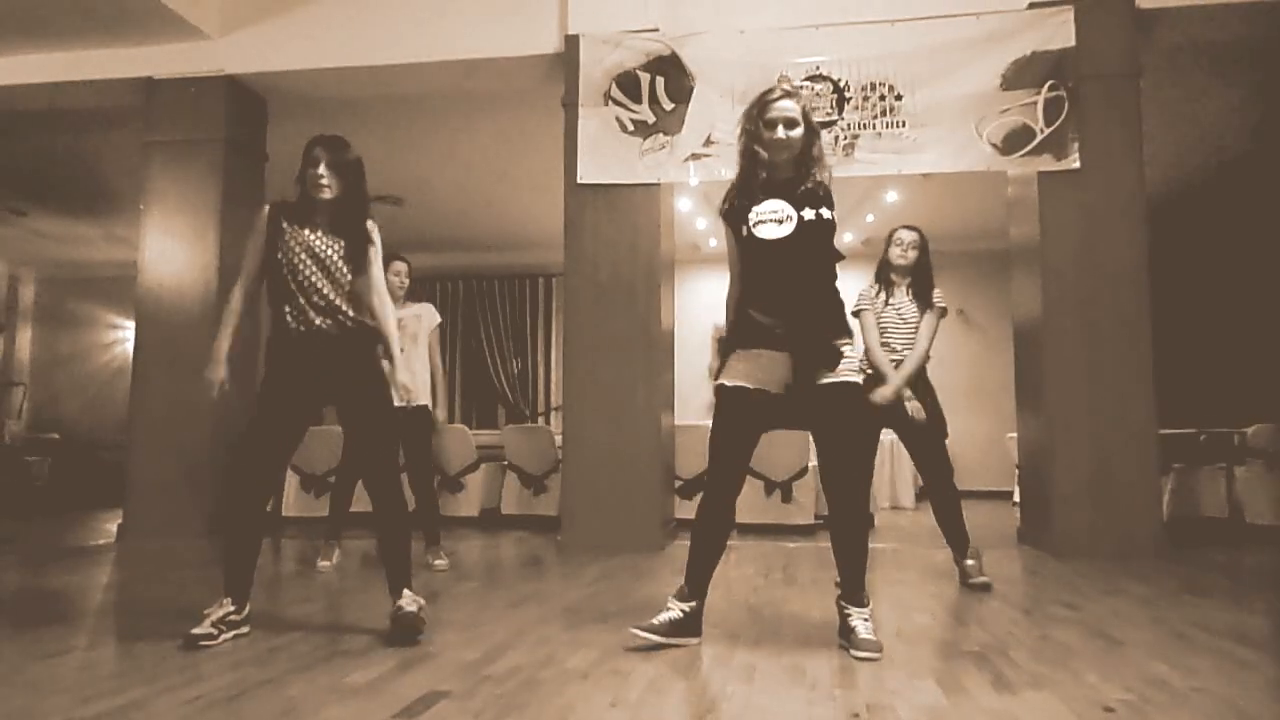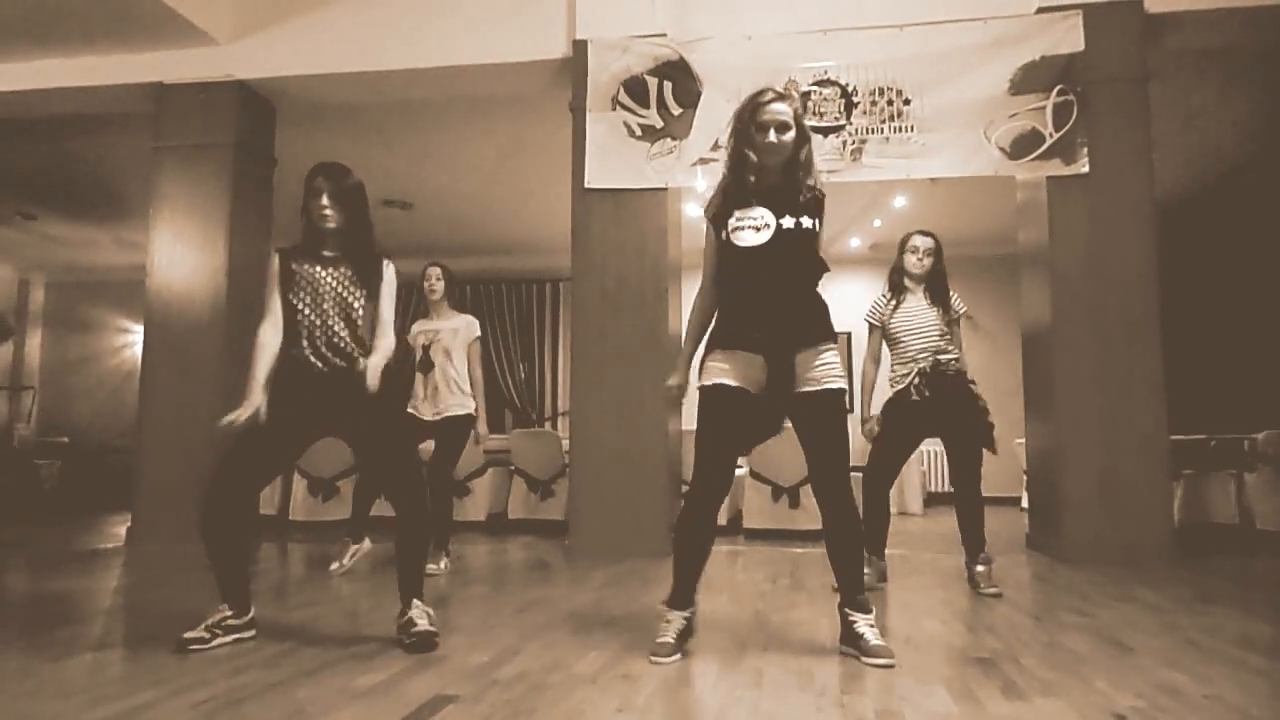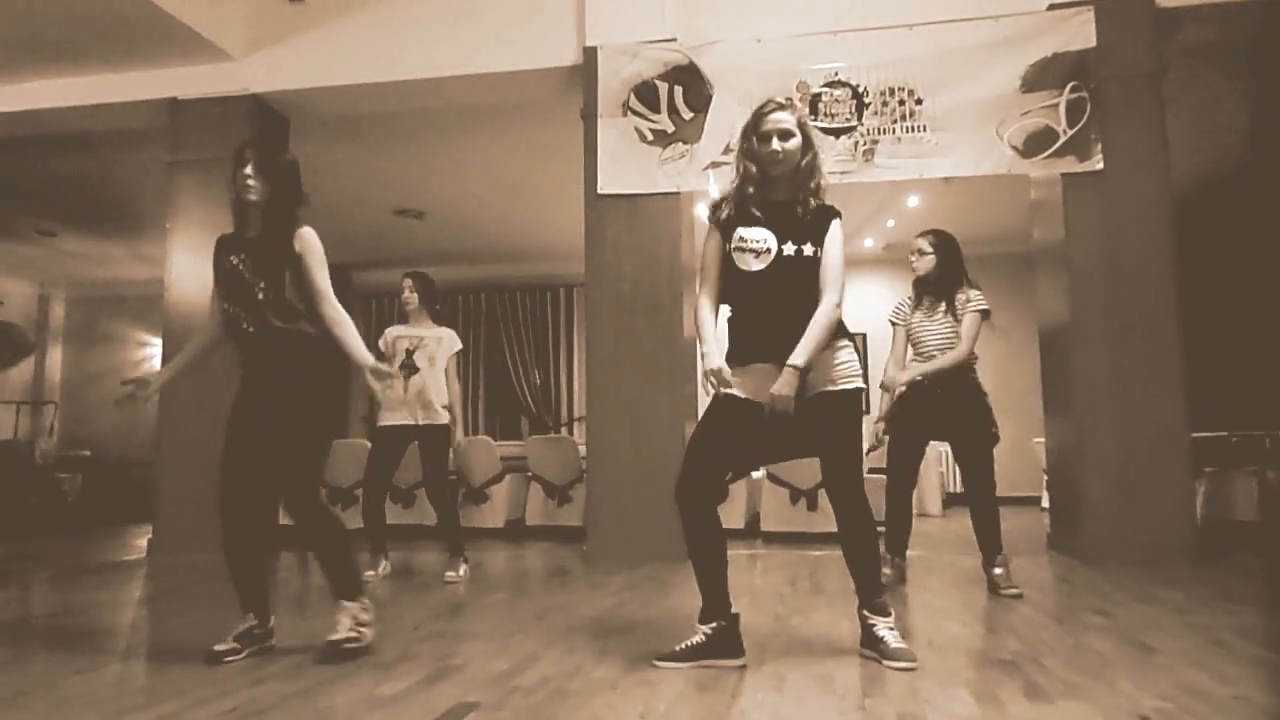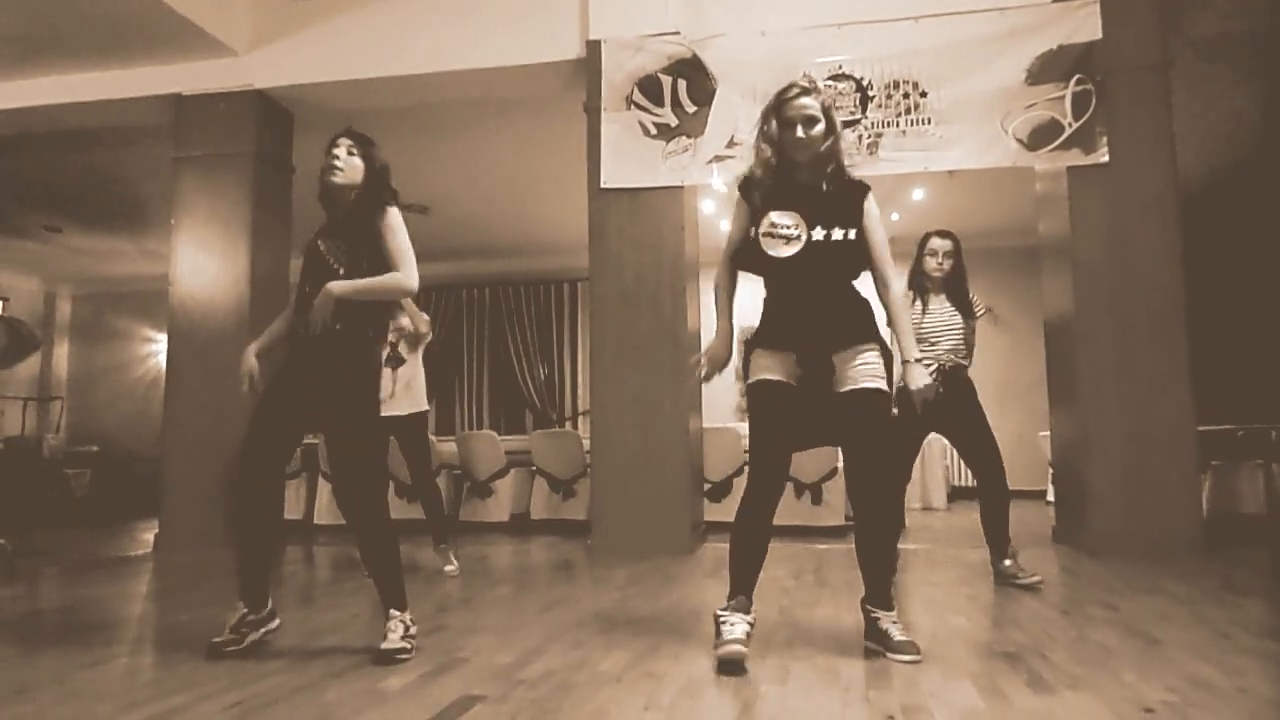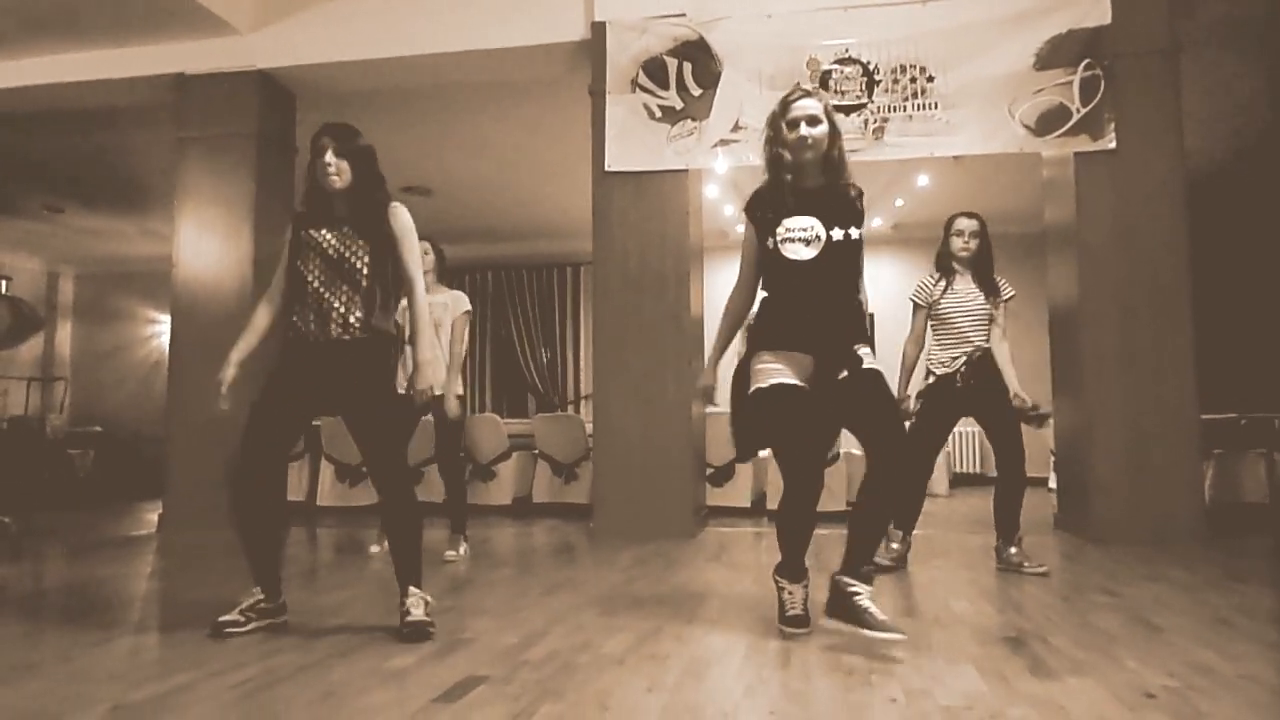
dt=1s
person 1, frame 1
left shoulder: (820, 191)
right shoulder: (740, 199)
right elbow: (738, 286)
right wrist: (728, 359)
left hip: (826, 349)
right hip: (757, 350)
left knee: (847, 481)
right knee: (722, 480)
left ankle: (853, 609)
right ankle: (687, 605)
person 1, frame 2
left shoulder: (811, 199)
right shoulder: (726, 201)
right elbow: (710, 288)
right wrist: (683, 363)
left hip: (809, 349)
right hip: (736, 351)
left knee: (834, 488)
right knee: (708, 485)
left ankle: (856, 616)
right ankle: (679, 611)
person 1, frame 3
left shoulder: (824, 219)
right shoulder: (728, 212)
left elbow: (830, 302)
right elbow: (709, 294)
left wrist: (794, 370)
right wrist: (709, 352)
left hip: (824, 365)
right hip: (750, 368)
left knee: (846, 492)
right knee: (692, 490)
left ankle: (876, 620)
right ankle: (719, 628)
person 1, frame 4
left shoulder: (854, 194)
right shoulder: (759, 189)
left elbow: (887, 277)
right elbow: (728, 265)
left wrist: (912, 358)
right wrist: (723, 335)
left hip: (851, 342)
right hip: (779, 346)
left knee: (873, 482)
right knee: (765, 478)
left ankle: (880, 614)
right ankle: (737, 612)
person 1, frame 5
left shoulder: (850, 199)
right shoulder: (766, 204)
right elbow: (745, 289)
left wrist: (870, 354)
right wrist: (712, 361)
left hip: (845, 347)
right hip: (780, 350)
left knee: (891, 450)
right knee: (802, 478)
left ankle: (852, 583)
right ankle: (791, 581)
person 2, frame 1
left shoulder: (364, 230)
right shoulder: (275, 218)
left elbow: (378, 295)
right elbow: (245, 285)
left wrist: (399, 360)
right wrist: (219, 354)
left hip: (358, 360)
right hip: (295, 359)
left knee: (384, 477)
right knee: (250, 478)
left ankle: (402, 595)
right ankle: (234, 603)
person 2, frame 2
left shoulder: (377, 266)
right shoulder: (284, 261)
left elbow: (385, 332)
right elbow: (271, 327)
left wrist: (375, 362)
right wrist: (257, 391)
left hip: (358, 393)
right hip: (298, 392)
left knee: (410, 499)
right knee: (225, 495)
left ankle: (411, 607)
right ankle: (237, 611)
person 2, frame 3
left shoulder: (299, 237)
right shoulder: (227, 247)
left elbow: (326, 304)
right elbow: (218, 323)
left wrist: (363, 359)
right wrist: (162, 375)
left hip: (304, 372)
right hip: (258, 380)
left knee: (297, 489)
right knee: (238, 498)
left ankle: (353, 606)
right ankle: (256, 619)
person 2, frame 4
left shoulder: (383, 215)
right shoulder: (324, 232)
left elbow: (408, 281)
left wrist: (338, 289)
right wrist: (254, 347)
left hip: (349, 370)
right hip: (300, 371)
left knee: (357, 496)
right knee: (251, 484)
left ankle: (398, 615)
right ankle: (256, 606)
person 2, frame 5
left shoulder: (389, 216)
right shoulder: (302, 226)
left elbow: (416, 291)
right elbow: (275, 299)
left wrist: (423, 360)
right wrist: (234, 359)
left hip: (364, 361)
right hip: (300, 361)
left knee: (391, 476)
right knee: (250, 474)
left ankle: (413, 594)
right ankle: (269, 596)
person 3, frame 1
left shoulder: (931, 297)
right shoulder: (869, 295)
left elbow: (921, 349)
right elbow: (873, 348)
left wrist: (895, 387)
right wrist: (902, 394)
left hip: (913, 387)
right hip: (871, 390)
left knee: (939, 474)
left ankle: (966, 558)
person 3, frame 2
left shoulder: (947, 300)
right shoulder: (883, 305)
left elbow: (959, 354)
right elbow: (872, 362)
left wrist: (975, 403)
right wrist: (866, 414)
left hip: (951, 392)
right hip: (906, 400)
left knee: (967, 479)
right knee: (875, 478)
left ankle: (978, 563)
right ankle: (875, 564)
person 3, frame 3
left shoulder: (969, 297)
right shoulder: (906, 306)
left elbow: (964, 350)
right elbow: (895, 361)
left wrist: (913, 373)
right wrist: (882, 413)
left hip: (959, 395)
right hip: (916, 398)
left knee: (979, 482)
right knee: (899, 480)
left ankle: (995, 566)
right ankle: (894, 562)
person 3, frame 4
left shoulder: (967, 301)
right shoulder: (908, 302)
right wrist: (900, 400)
left hip: (958, 393)
left knee: (992, 473)
right knee: (893, 476)
left ankle: (1003, 560)
person 3, frame 5
left shoulder: (994, 285)
right shoulder: (930, 285)
left elbow: (999, 338)
right elbow: (914, 342)
left wrist: (1013, 386)
right wrist: (903, 391)
left hip: (988, 379)
right hip: (944, 383)
left knee: (1013, 463)
right knee: (915, 463)
left ankle: (1008, 547)
right ankle: (898, 540)
person 4, frame 1
left shoulder: (425, 312)
left elbow: (436, 360)
left wrist: (440, 404)
left hip: (415, 404)
left knee: (421, 474)
right knee: (349, 470)
left ankle: (433, 545)
right ankle: (332, 541)
person 4, frame 2
left shoulder: (467, 324)
right shoulder: (417, 328)
left elbow: (476, 373)
right elbow: (419, 371)
left wrist: (481, 418)
left hip: (456, 413)
right hip: (419, 411)
left knee: (439, 478)
left ankle: (440, 550)
right ankle: (356, 538)
person 4, frame 3
left shoulder: (446, 336)
right shoulder: (391, 334)
left elbow: (452, 383)
left wrist: (458, 425)
right wrist: (376, 386)
left hip: (434, 420)
right hip: (392, 419)
left knee: (438, 489)
right knee: (373, 488)
left ankle: (457, 556)
right ankle: (379, 556)
person 4, frame 4
left shoulder: (415, 323)
left elbow: (423, 331)
left wrist: (403, 295)
left hip: (410, 410)
left knee: (423, 479)
left ankle: (444, 547)
person 4, frame 5
left shoulder: (455, 300)
right shoulder: (406, 303)
left elbow: (459, 349)
right elbow: (400, 346)
left wrist: (450, 392)
left hip: (444, 391)
right hip: (409, 391)
left knee: (450, 463)
left ankle: (458, 535)
right ankle: (390, 531)
